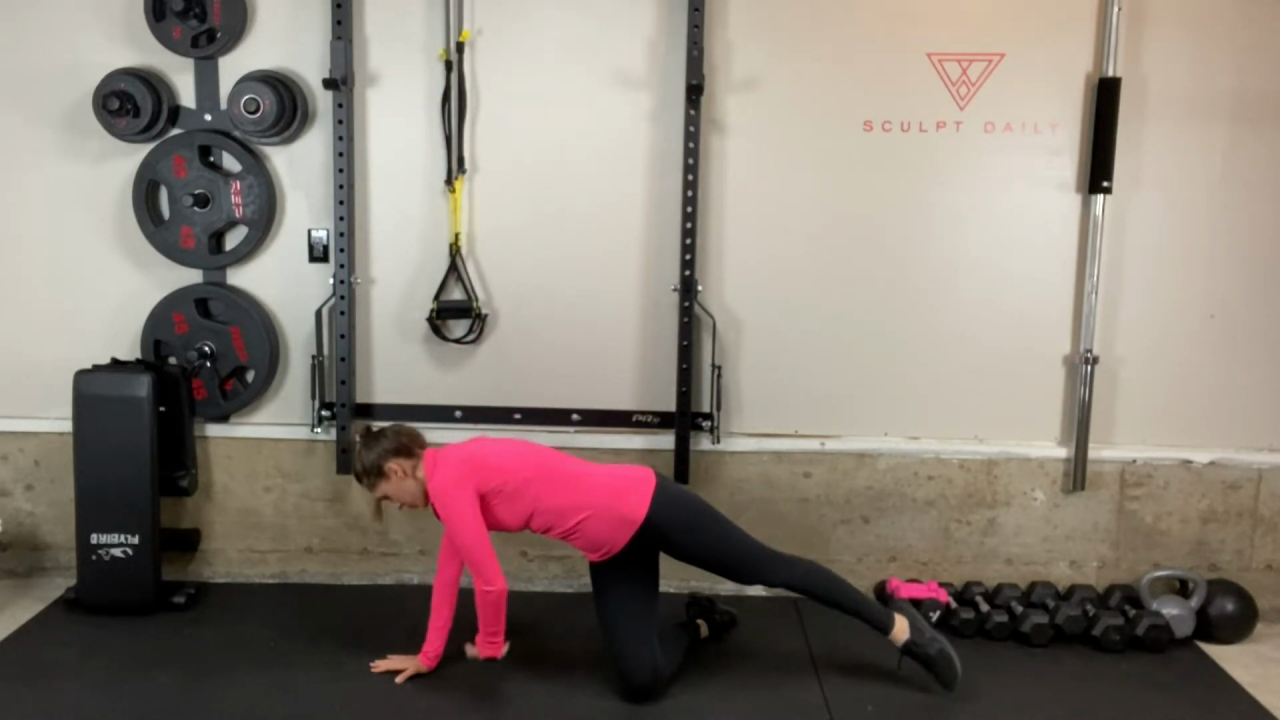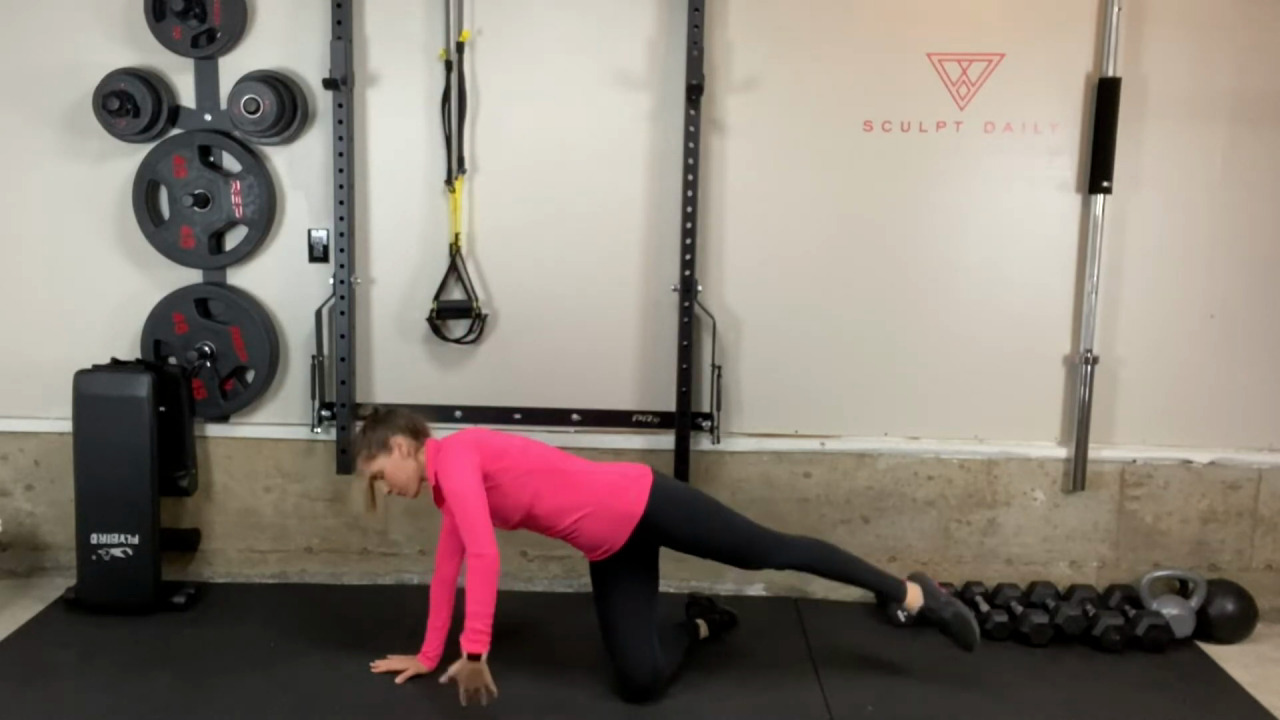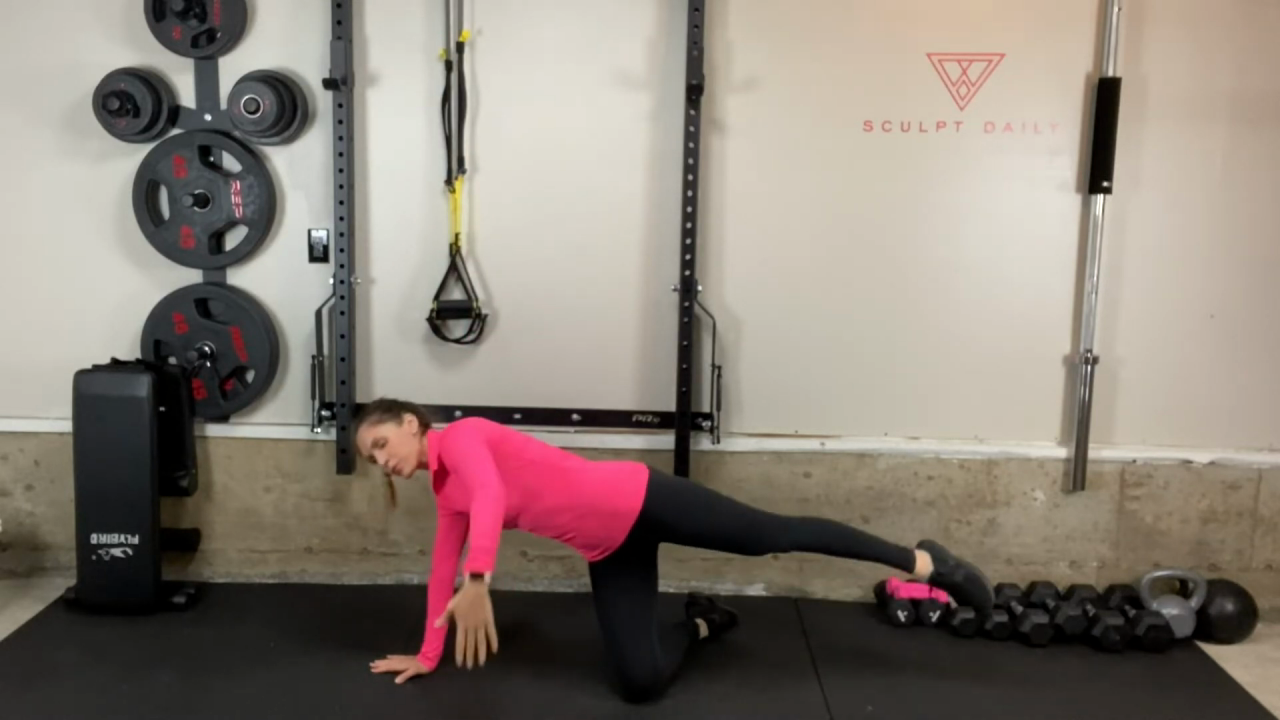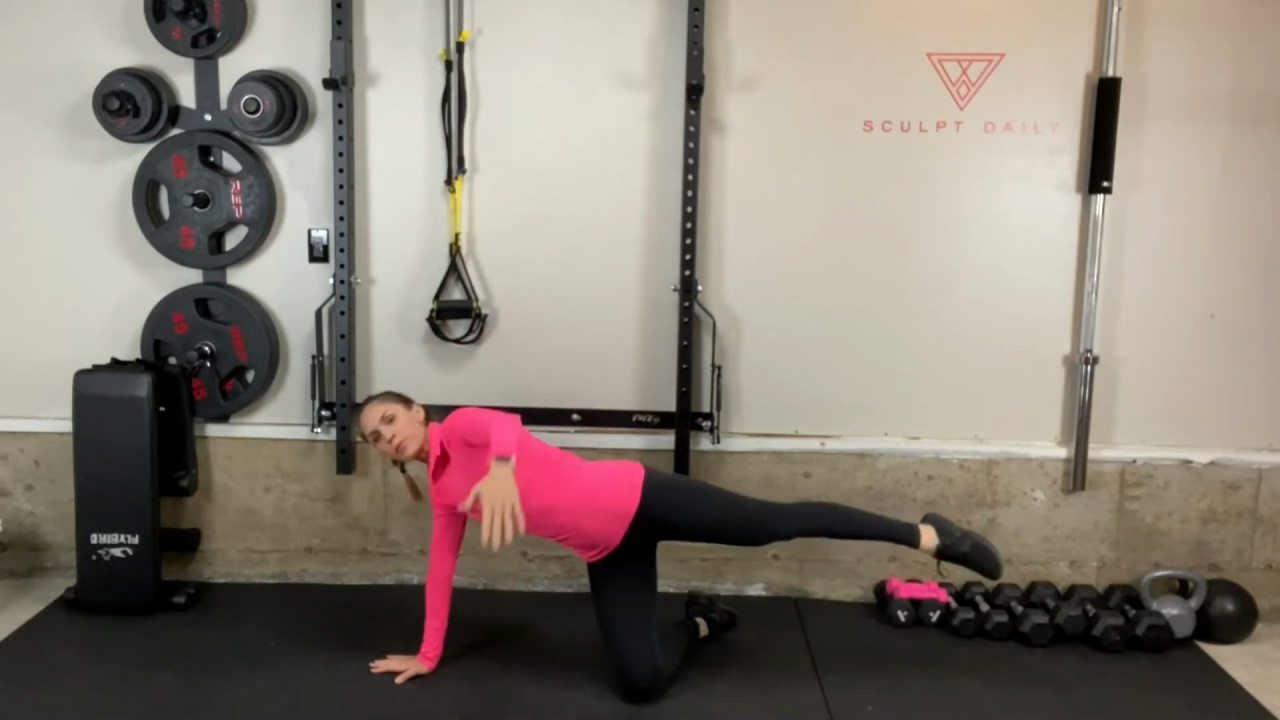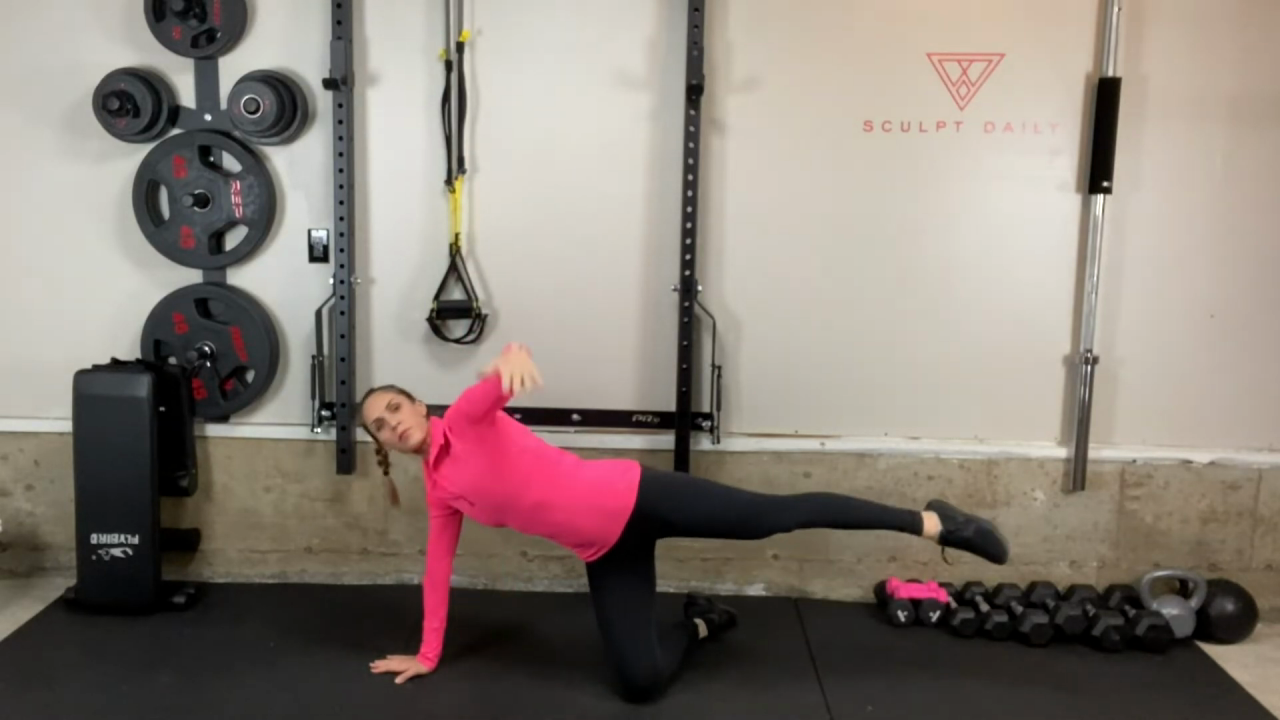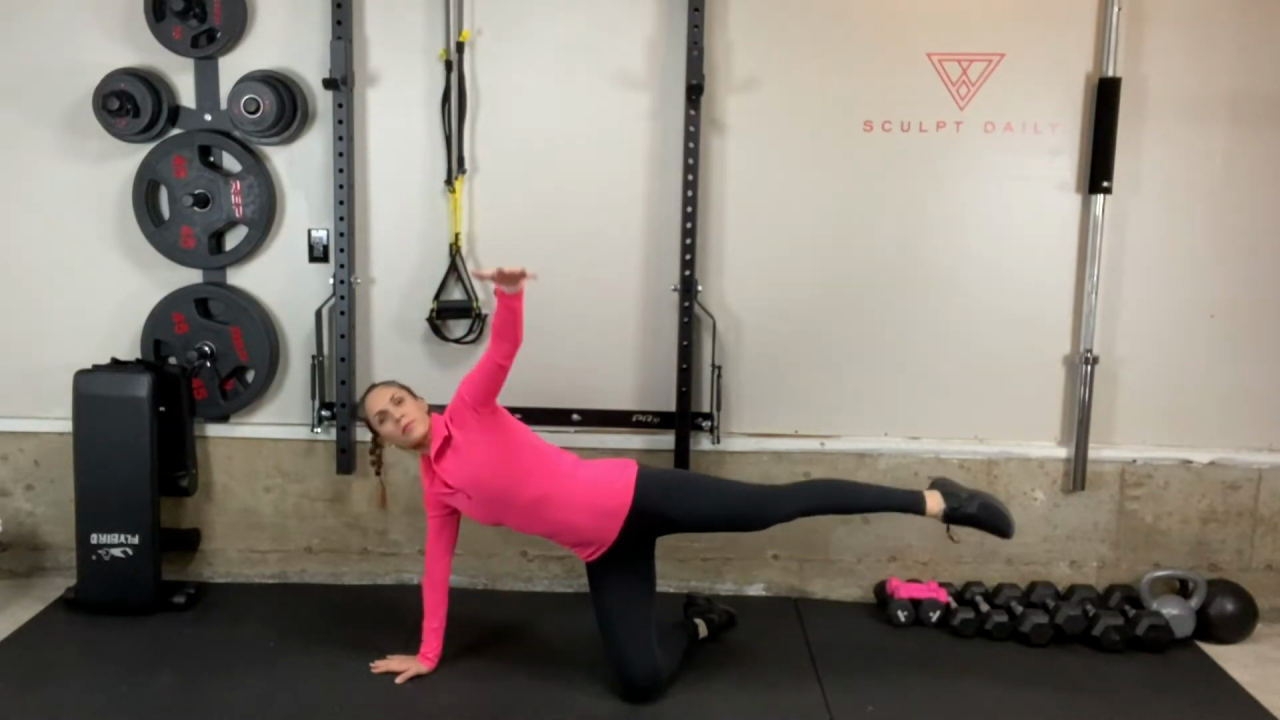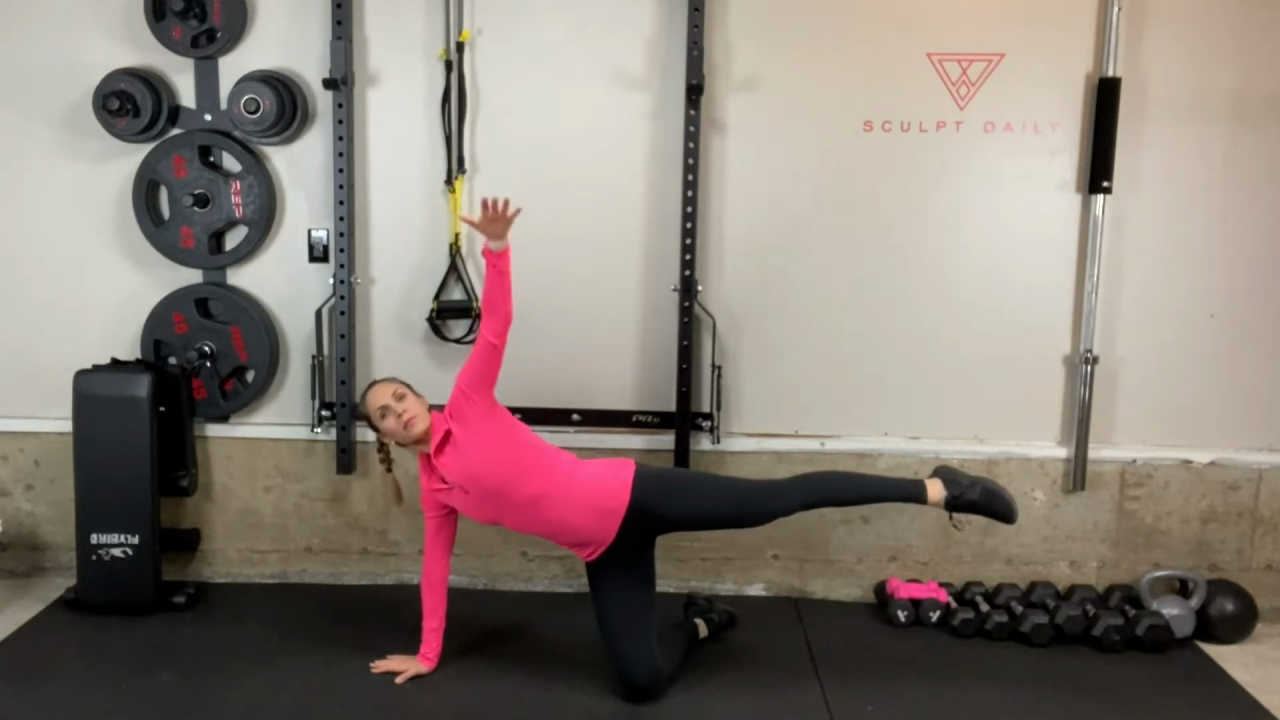
dt=0.2s
person 1, frame 1
left shoulder: (448, 476)
right shoulder: (454, 478)
left elbow: (491, 581)
right elbow: (448, 571)
left wrist: (492, 641)
right wrist: (428, 655)
left hip: (642, 504)
right hip: (611, 548)
left knee: (767, 568)
right knee: (641, 682)
left ankle: (901, 628)
right ankle: (698, 624)
person 1, frame 2
left shoulder: (455, 451)
right shoulder: (447, 494)
left elbow: (485, 555)
right elbow: (447, 569)
left wrist: (475, 654)
right wrist: (428, 654)
left hip: (640, 502)
right hip: (611, 549)
left knee: (774, 551)
right knee: (641, 681)
left ankle: (913, 595)
right ankle: (698, 624)
person 1, frame 3
left shoulder: (460, 434)
right shoulder: (445, 493)
left elbow: (490, 489)
right elbow: (443, 568)
left wrist: (478, 580)
right wrist: (429, 653)
left hip: (637, 500)
right hip: (608, 549)
left knee: (778, 535)
right knee: (641, 681)
left ankle: (923, 562)
right ankle: (697, 623)
person 1, frame 4
left shoulder: (463, 427)
right shoulder: (443, 490)
left elbow: (500, 425)
right elbow: (441, 568)
left wrist: (500, 464)
right wrist: (427, 654)
left hip: (633, 498)
right hip: (606, 549)
left knee: (778, 522)
right knee: (640, 682)
left ankle: (927, 535)
right ankle: (698, 622)
person 1, frame 5
left shoulder: (469, 417)
right shoulder: (436, 489)
left elbow: (500, 383)
right elbow: (439, 567)
left wrist: (516, 362)
right wrist: (426, 653)
left hip: (628, 499)
right hip: (602, 551)
left knee: (777, 513)
right knee: (639, 681)
left ankle: (930, 522)
right ankle: (697, 621)
person 1, frame 6
left shoulder: (469, 410)
right shoulder: (434, 487)
left elbow: (505, 346)
right elbow: (439, 567)
left wrist: (509, 290)
right wrist: (426, 653)
left hip: (627, 498)
right hip: (600, 550)
left knee: (777, 503)
right knee: (640, 683)
left ankle: (934, 501)
right ankle: (698, 623)
person 1, frame 7
left shoulder: (467, 405)
right shoulder: (432, 486)
left elbow: (496, 322)
right elbow: (437, 565)
left wrist: (495, 245)
right wrist: (427, 653)
left hip: (627, 497)
right hip: (602, 550)
left knee: (780, 499)
right knee: (641, 682)
left ankle: (937, 489)
right ankle: (699, 623)
